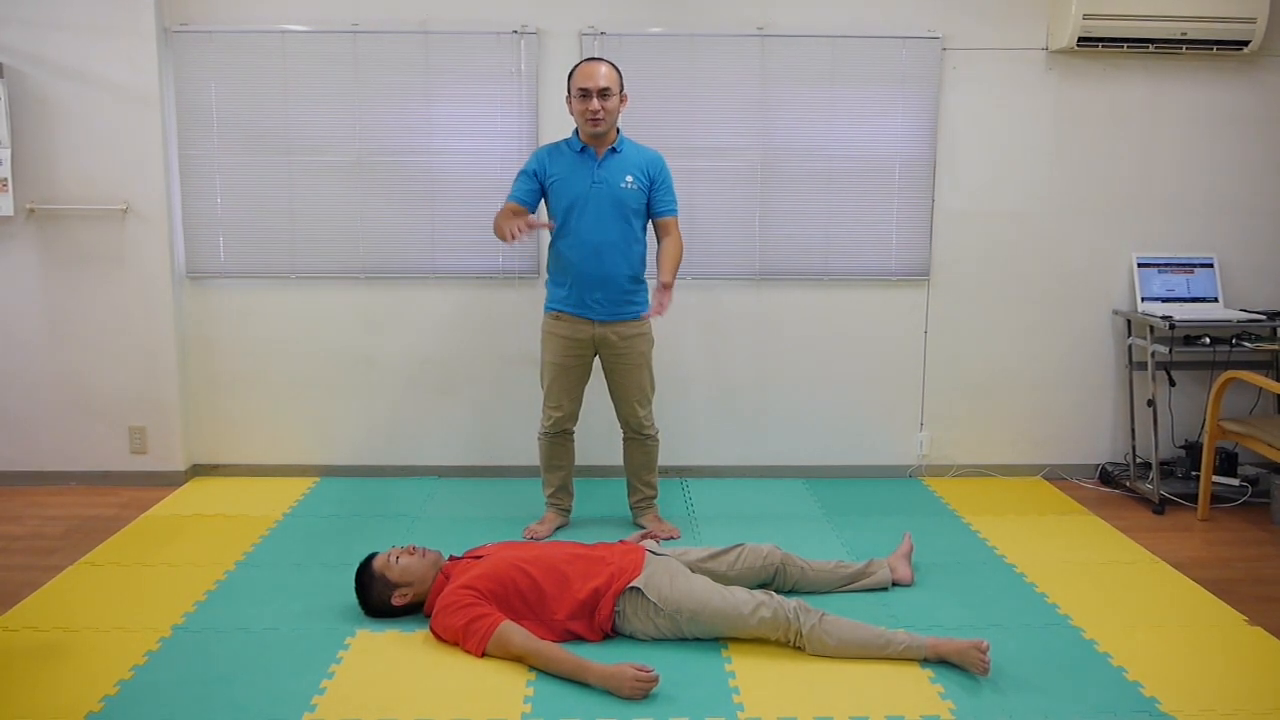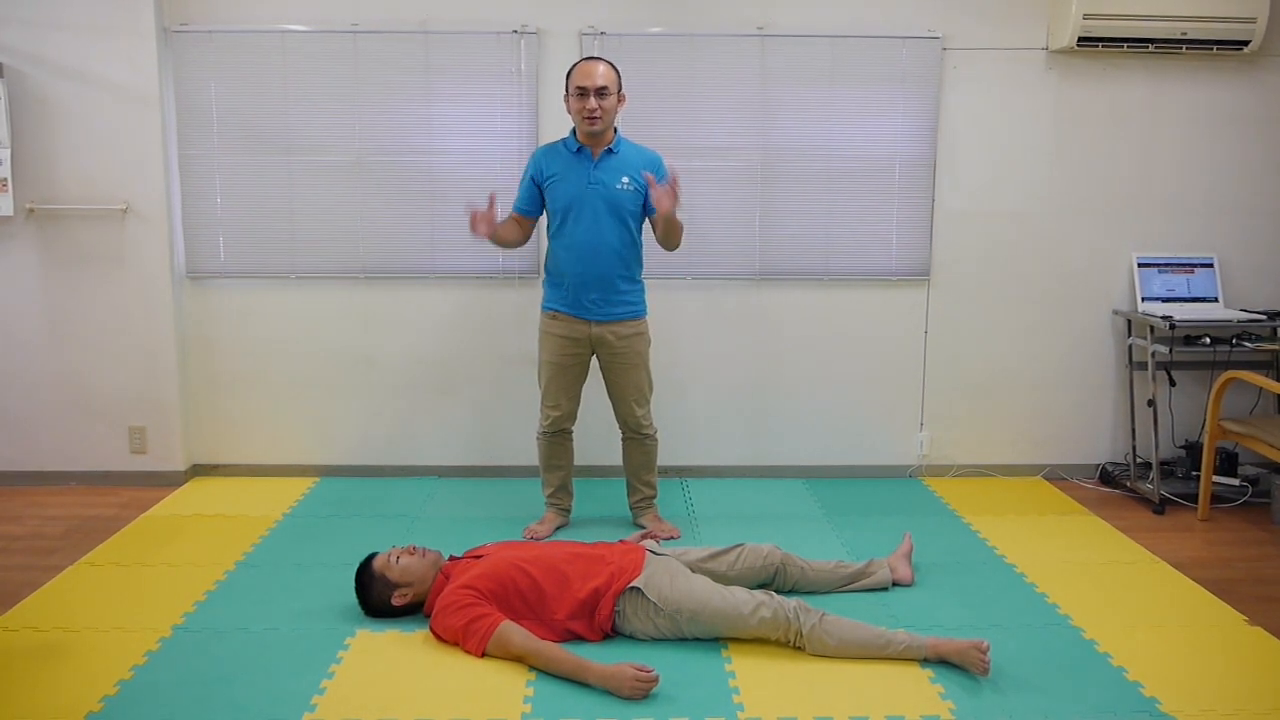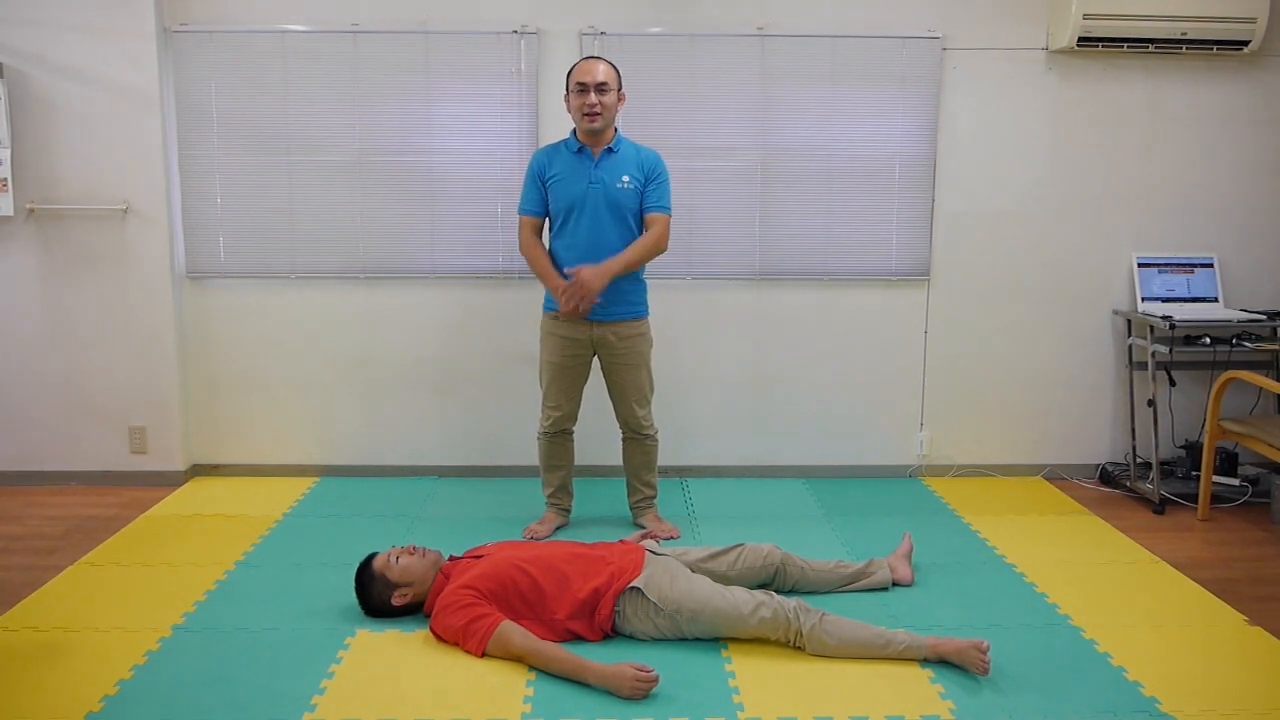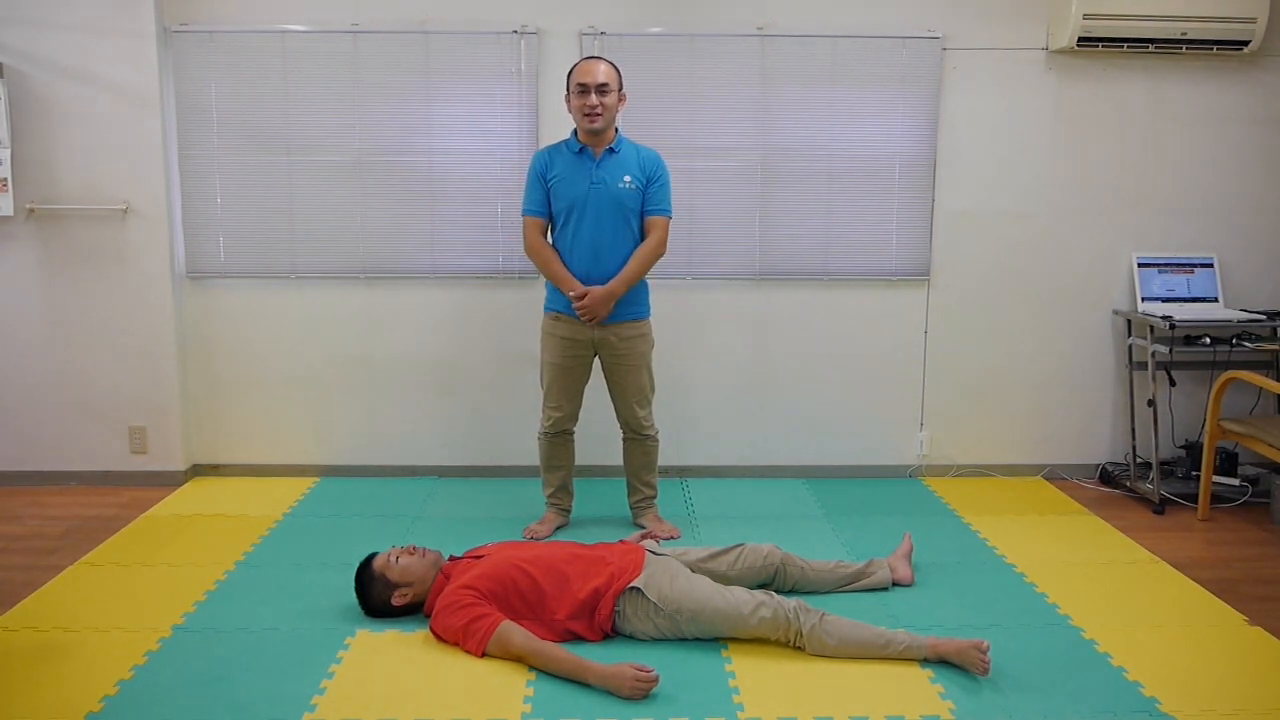
dt=0.7s
person 1, frame 1
left shoulder: (470, 559)
right shoulder: (453, 610)
right elbow: (523, 646)
left wrist: (620, 543)
right wrist: (601, 676)
left hip: (638, 560)
right hip: (632, 600)
left knee: (769, 560)
right knee: (784, 619)
left ankle: (886, 569)
right ankle: (934, 647)
person 1, frame 2
left shoulder: (469, 561)
right shoulder: (453, 609)
right elbow: (525, 646)
left wrist: (620, 544)
right wrist: (601, 675)
left hip: (635, 560)
right hip: (633, 600)
left knee: (767, 560)
right knee: (784, 617)
left ankle: (886, 570)
right ankle: (934, 647)
person 1, frame 3
left shoulder: (471, 558)
right shoulder: (453, 610)
right elbow: (524, 646)
left wrist: (620, 543)
right wrist: (601, 675)
left hip: (636, 560)
right hip: (633, 599)
left knee: (769, 559)
right knee: (785, 618)
left ankle: (886, 570)
right ankle: (934, 647)
person 1, frame 4
left shoulder: (469, 560)
right shoulder: (453, 609)
right elbow: (523, 646)
left wrist: (620, 544)
right wrist: (602, 675)
left hip: (637, 560)
right hip: (633, 601)
left knee: (767, 560)
right knee: (786, 618)
left ankle: (884, 570)
right ankle: (935, 648)
person 2, frame 1
left shoulder: (649, 163)
right shoulder: (546, 160)
left elbow: (668, 233)
right elbow: (500, 224)
left wrist: (666, 281)
right wrist: (513, 225)
left hip: (629, 318)
right hip: (564, 316)
left knee: (639, 423)
right knee: (556, 422)
left ankle: (645, 507)
right ankle: (556, 508)
person 2, frame 2
left shoulder: (646, 162)
right shoulder: (544, 161)
left elbow: (669, 240)
right elbow: (519, 229)
left wrist: (668, 215)
right wrist: (493, 229)
left hip: (625, 317)
right hip: (560, 316)
left knee: (638, 422)
right knee: (554, 421)
left ankle: (645, 507)
right ankle: (556, 507)
person 2, frame 3
left shoulder: (647, 162)
right shoulder: (545, 162)
left elbow: (657, 237)
right elbow: (528, 237)
left wrist: (601, 274)
right wrist: (559, 287)
left hip: (627, 317)
right hip: (562, 317)
left knee: (638, 423)
right knee: (555, 421)
left ankle: (645, 508)
right ankle: (556, 507)
person 2, frame 4
left shoulder: (648, 163)
right shoulder: (546, 162)
left elbow: (656, 241)
right elbow: (534, 240)
left wrist: (609, 293)
right wrist: (576, 291)
left hip: (628, 316)
right hip: (563, 316)
left knee: (638, 423)
right knee: (556, 422)
left ankle: (645, 508)
right ankle: (557, 507)
